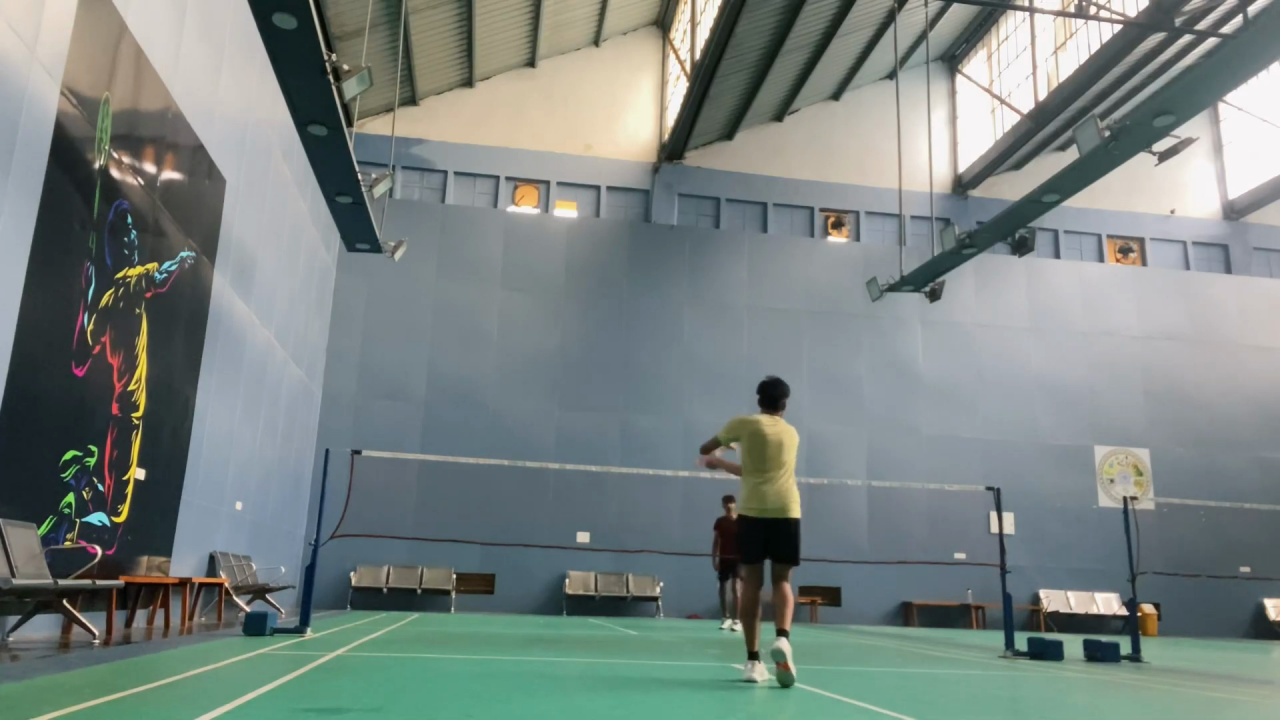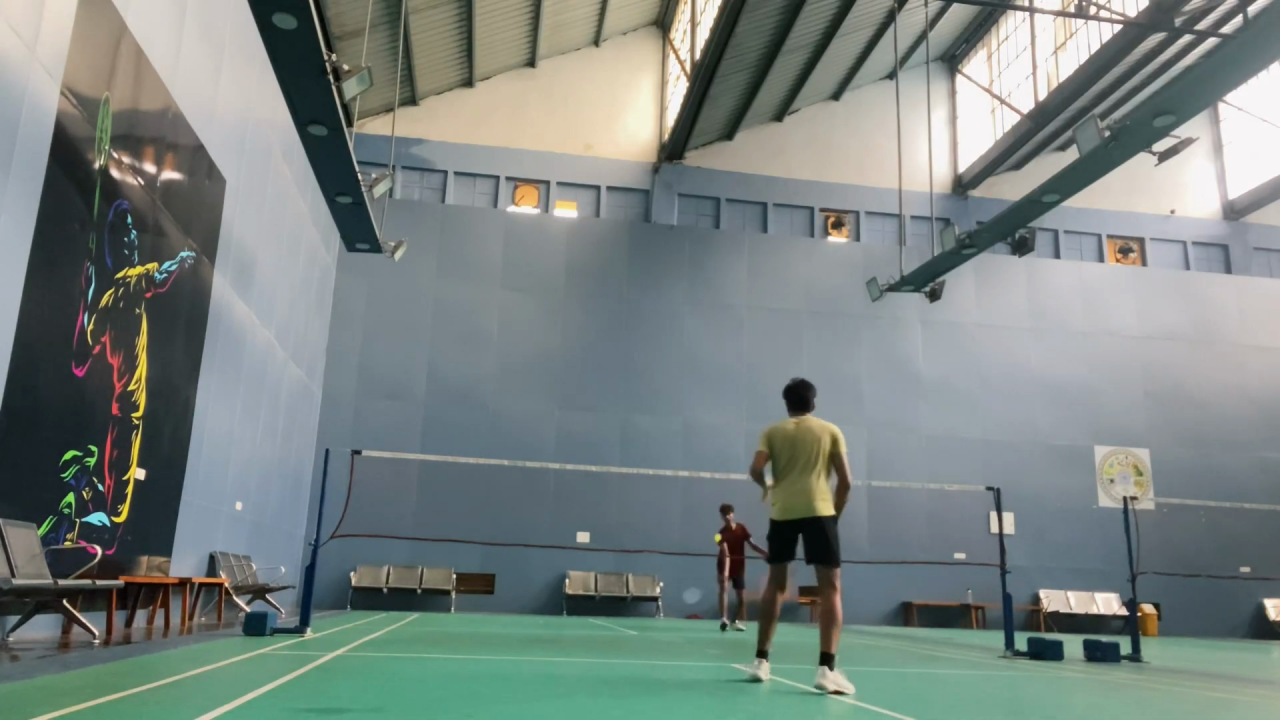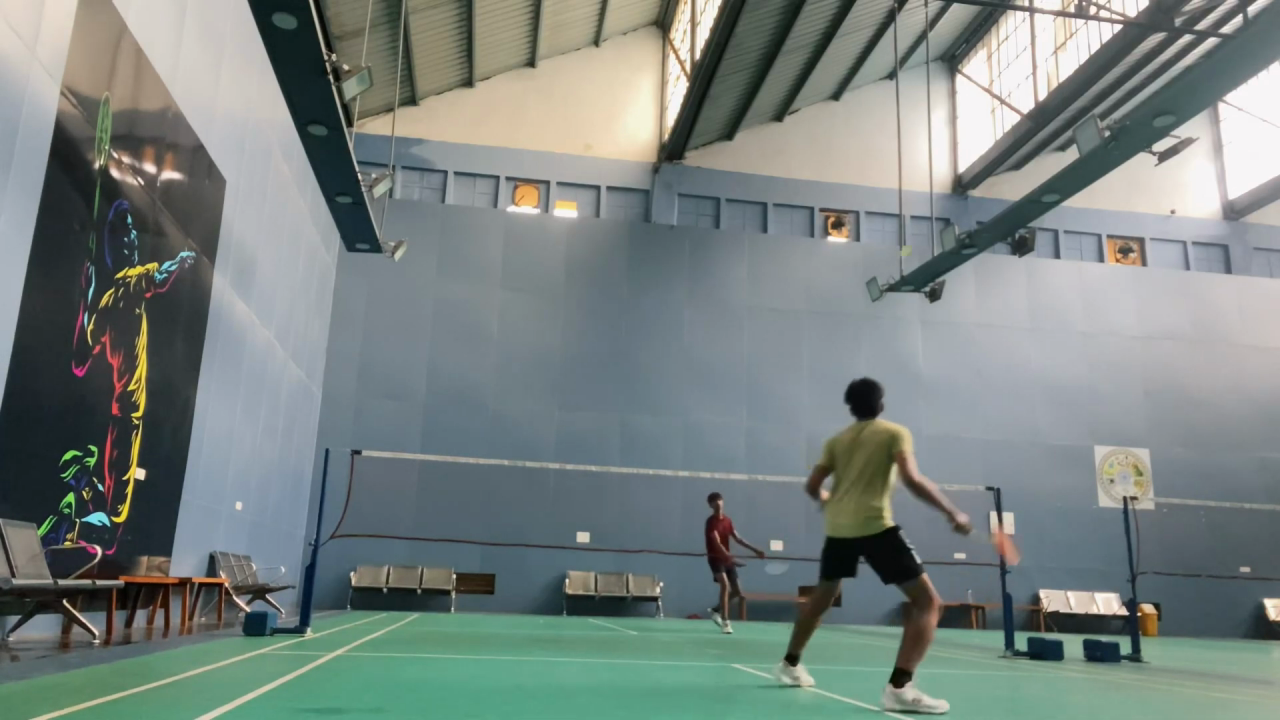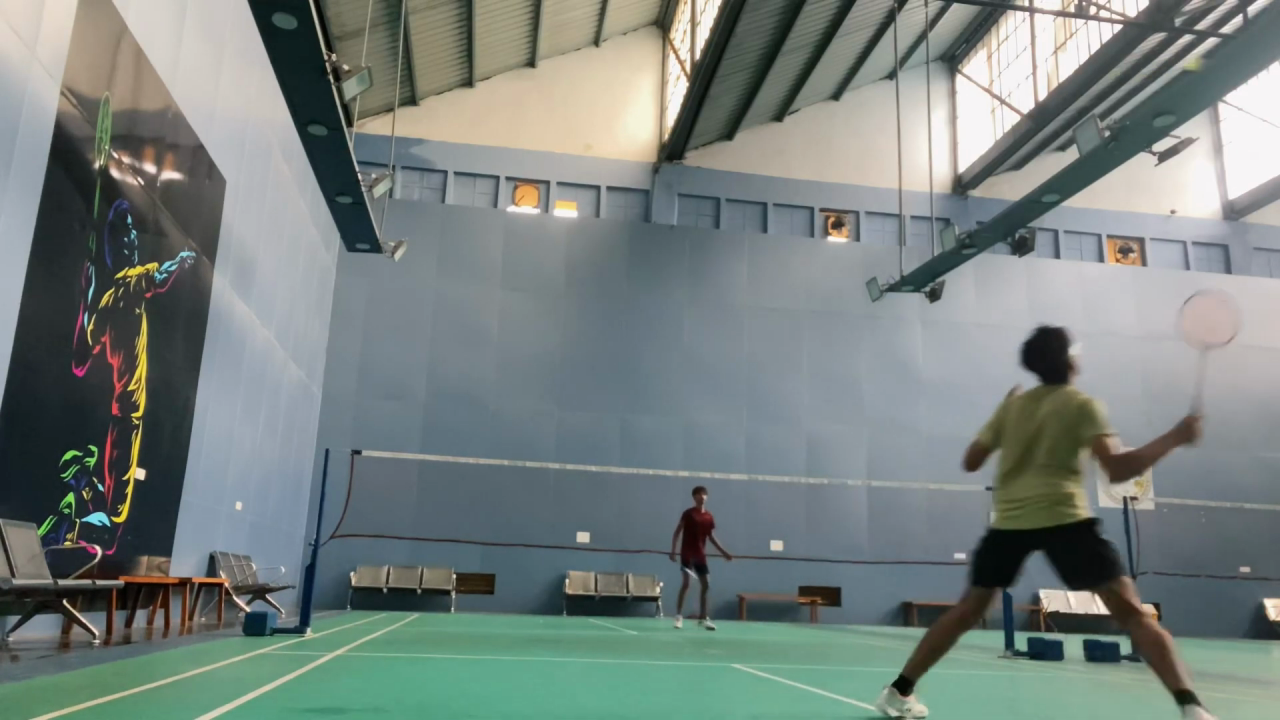
dt=0.5s
person 1, frame 1
left shoulder: (139, 277)
right shoulder: (104, 288)
left elbow: (159, 276)
right elbow: (82, 355)
left wrist: (177, 264)
right wrist: (86, 300)
left hip: (129, 392)
left knee: (120, 469)
left ankle: (112, 530)
person 1, frame 2
left shoulder: (138, 277)
right shoulder: (101, 287)
left elbow: (159, 276)
right elbow: (81, 356)
left wrist: (177, 264)
right wrist: (86, 299)
left hip: (129, 391)
left knee: (120, 467)
left ankle: (112, 531)
person 1, frame 3
left shoulder: (138, 278)
right shoulder: (100, 285)
left elbow: (159, 278)
right elbow: (80, 358)
left wrist: (177, 265)
right wrist: (86, 300)
left hip: (129, 394)
left knee: (119, 470)
left ankle: (111, 531)
person 1, frame 4
left shoulder: (138, 278)
right shoulder: (104, 290)
left elbow: (159, 276)
right elbow: (81, 358)
left wrist: (177, 264)
right wrist: (85, 301)
left hip: (129, 394)
right hip: (108, 394)
left knee: (121, 469)
right knee: (105, 468)
left ankle: (111, 533)
person 2, frame 1
left shoulder: (744, 423)
right shoulder: (792, 434)
left elbow: (704, 450)
left wrist: (716, 454)
right wrist: (720, 463)
left hip: (753, 511)
right hip: (788, 511)
left knee: (751, 582)
right knee: (782, 580)
left ankle: (753, 660)
right ankle: (782, 638)
person 2, frame 2
left shoulder: (774, 432)
right shoulder: (830, 431)
left elbow: (756, 471)
right elbow: (845, 482)
right wrist: (834, 517)
left hip: (782, 513)
right hip: (819, 511)
left knee: (776, 583)
right knee: (830, 590)
left ankle: (761, 659)
right ankle: (827, 668)
person 2, frame 3
left shoulder: (837, 440)
right shoulder: (894, 433)
left elbow: (812, 487)
right elbow: (912, 479)
right wrist: (953, 513)
left hip: (838, 528)
right hip: (874, 525)
left knee: (823, 596)
right knee: (927, 603)
left ankle: (790, 664)
right ankle: (899, 687)
person 2, frame 4
left shoulder: (1010, 407)
right shoulder: (1080, 404)
left elbow: (970, 462)
right elbow: (1117, 471)
right wrist: (1174, 437)
left hip: (1008, 521)
right hip: (1064, 518)
left knee: (968, 611)
right knee: (1132, 613)
